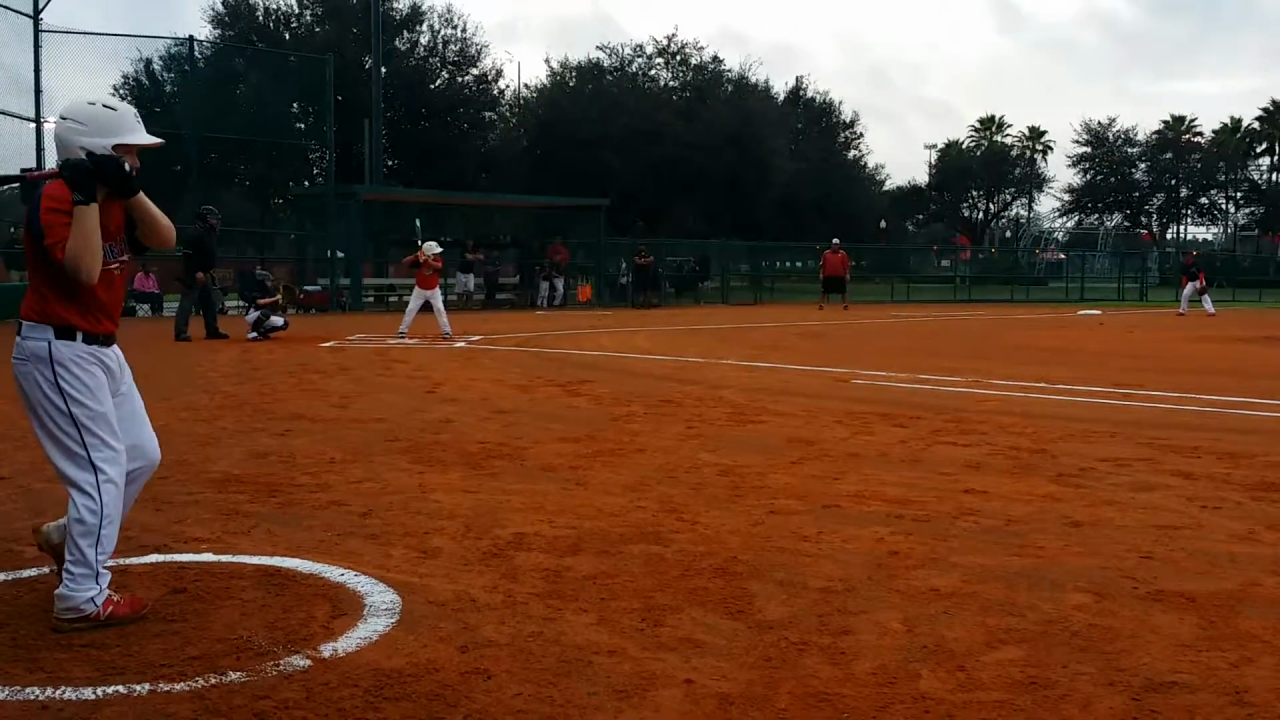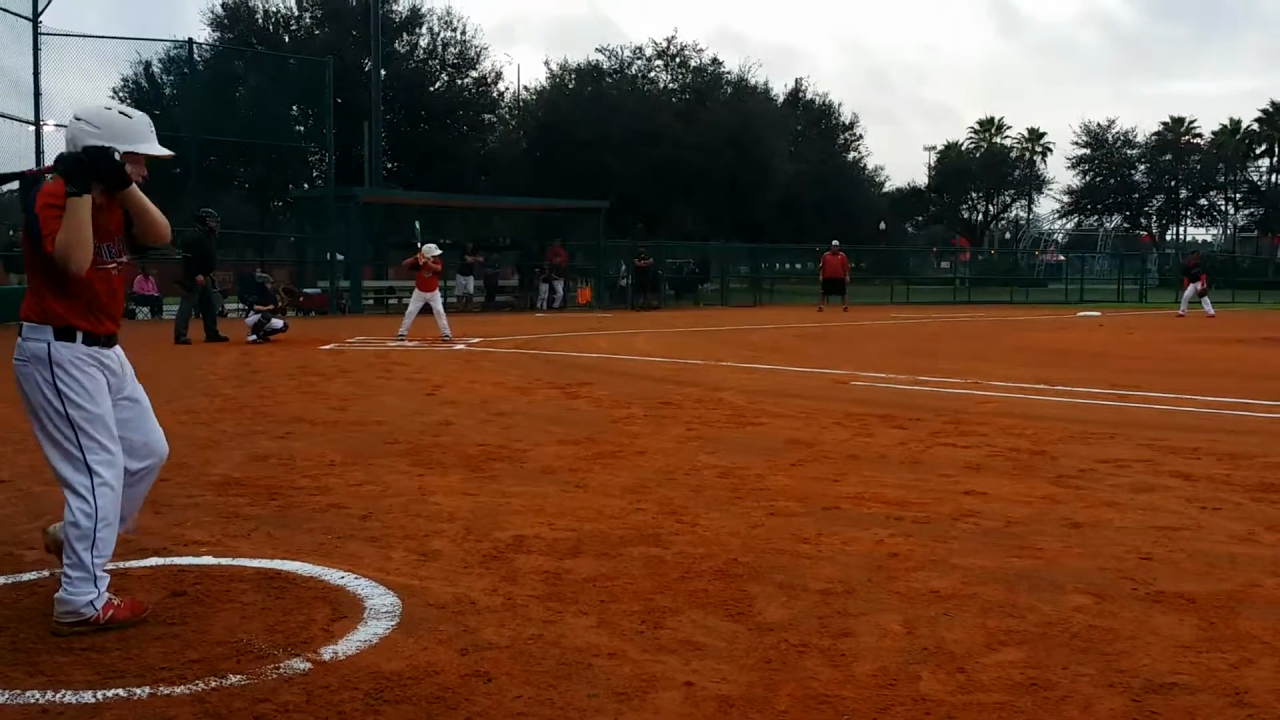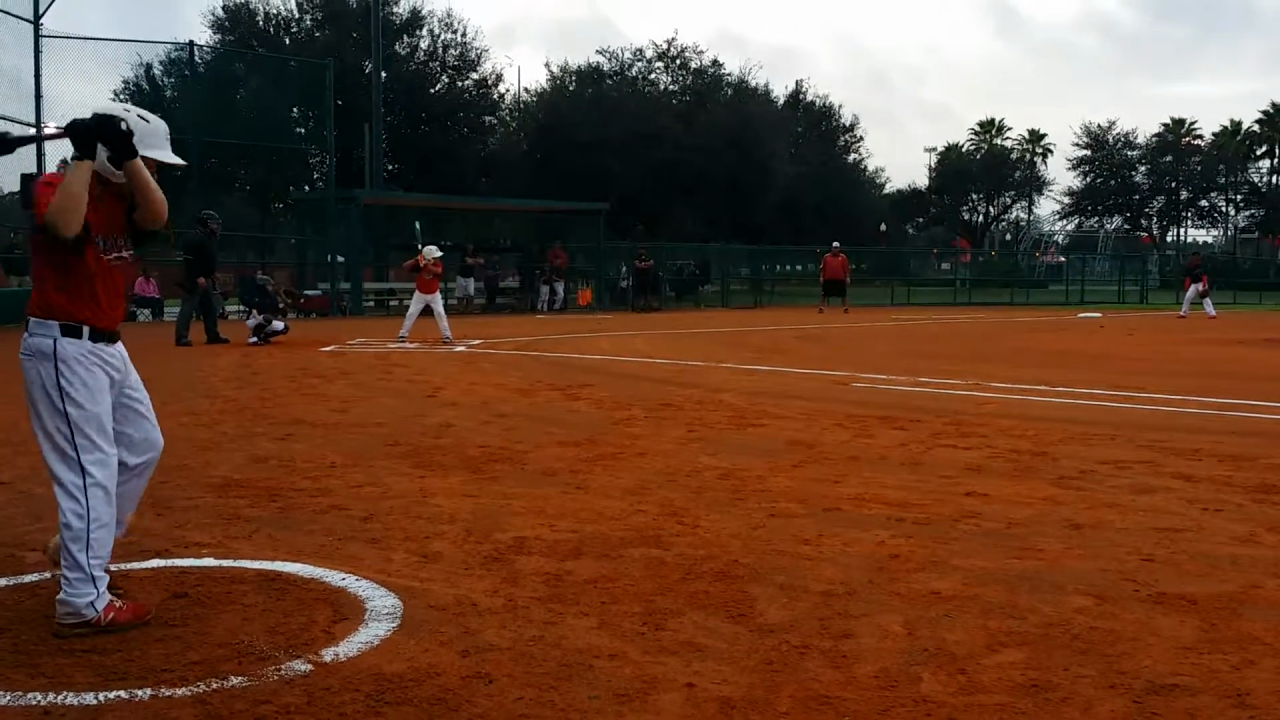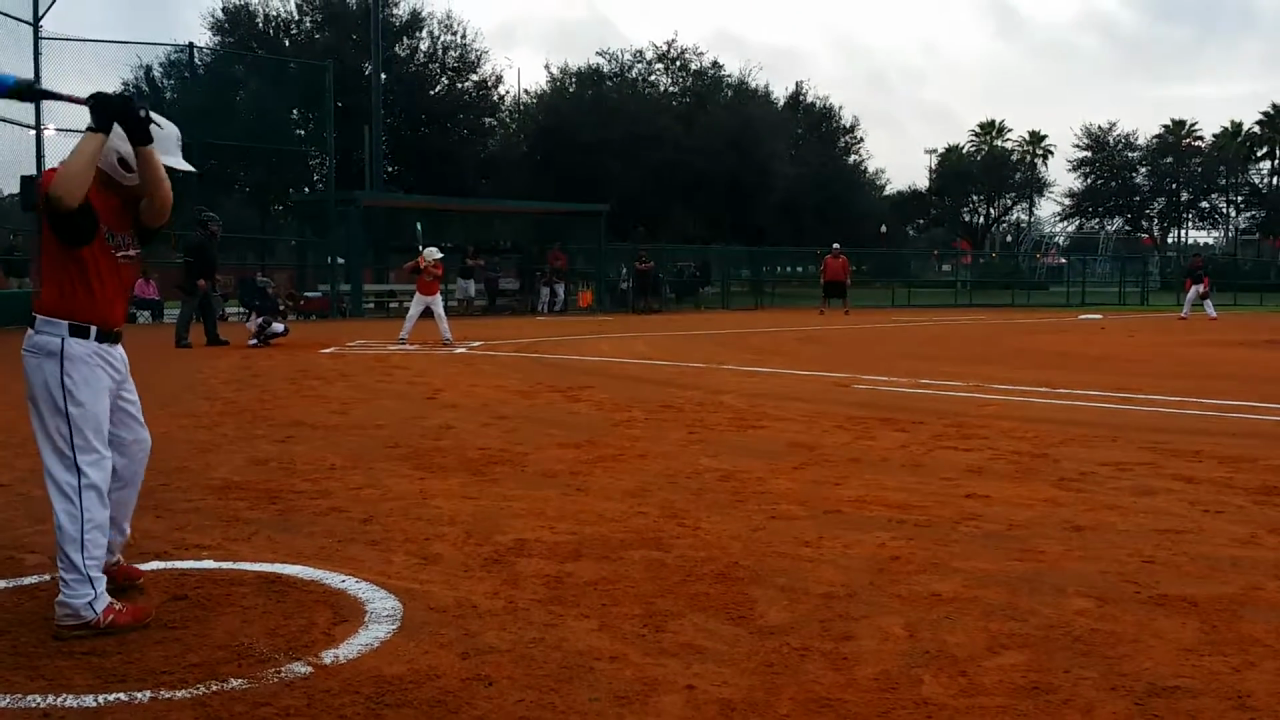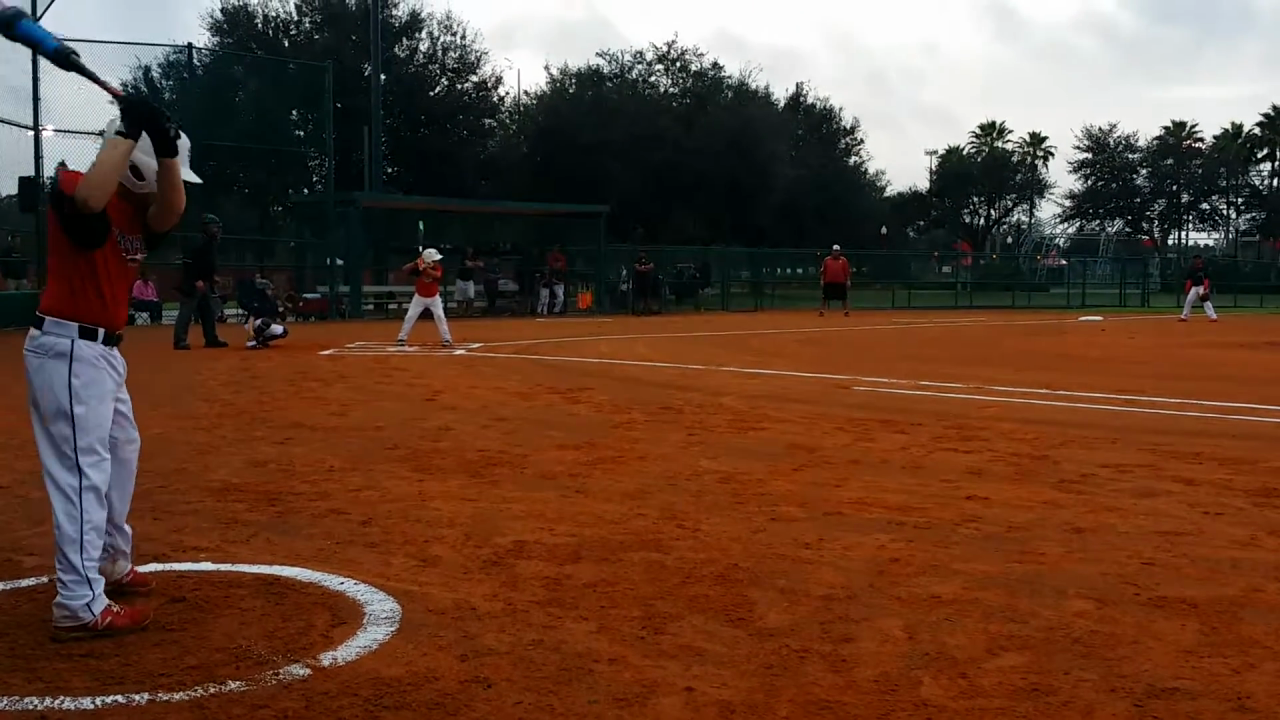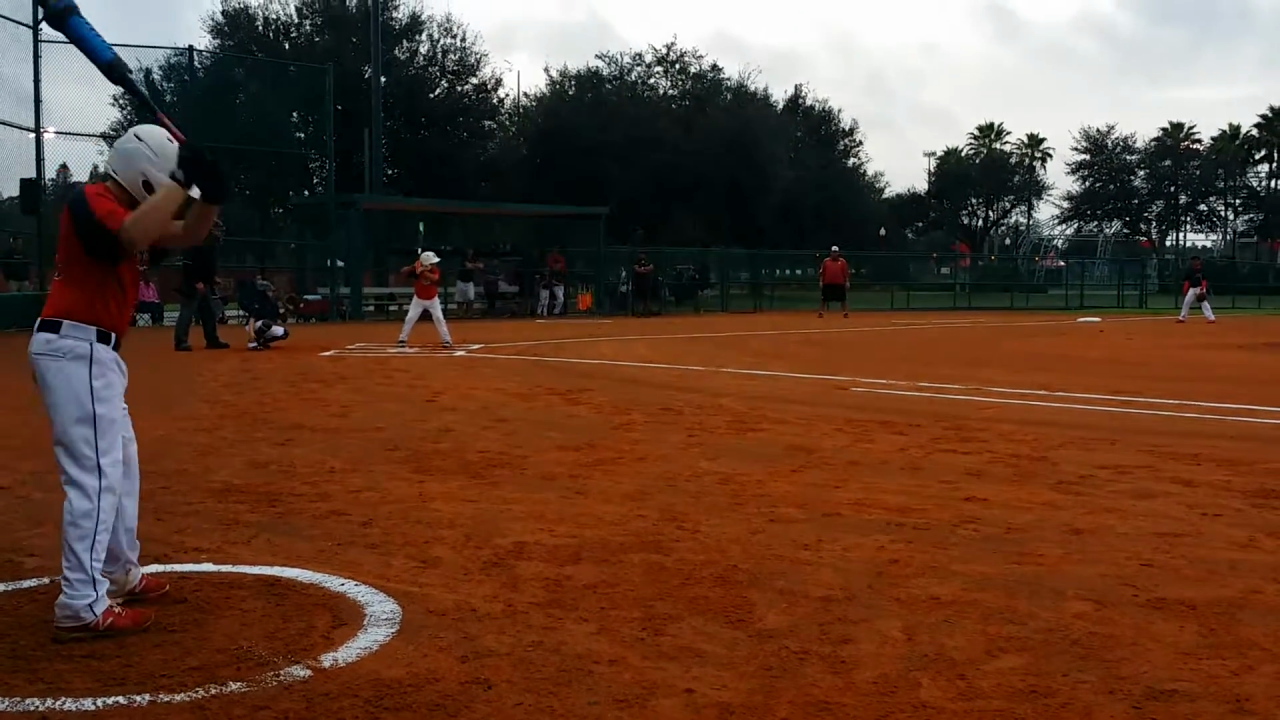
dt=0.1s
person 1, frame 1
left shoulder: (119, 206)
right shoulder: (53, 201)
left elbow: (165, 239)
right elbow: (86, 271)
left wrist: (125, 186)
right wrist: (87, 194)
left hip: (103, 349)
right hip: (57, 352)
left knee: (141, 455)
right knee: (101, 469)
left ankle: (70, 536)
right ankle: (82, 598)
person 1, frame 2
left shoulder: (116, 205)
right shoulder: (50, 199)
left elbow: (160, 235)
right elbow: (76, 264)
left wrist: (120, 184)
right wrist: (80, 188)
left hip: (104, 351)
right hip: (58, 354)
left knee: (148, 452)
right knee: (99, 472)
left ankle: (76, 538)
right ankle: (81, 602)
person 1, frame 3
left shoulder: (122, 200)
right shoulder: (54, 188)
left elbow: (157, 215)
right elbow: (64, 225)
left wrist: (127, 152)
right wrist: (84, 154)
left hip: (106, 346)
right hip: (61, 349)
left knee: (142, 447)
right knee: (88, 470)
left ankle: (82, 549)
right ankle: (83, 603)
person 1, frame 4
left shoulder: (129, 198)
right shoulder: (63, 181)
left elbow: (162, 207)
right elbow: (67, 195)
left wrist: (141, 141)
right wrist: (97, 130)
left hip: (106, 346)
right hip: (66, 348)
left knee: (130, 450)
right knee: (83, 471)
left ankle: (103, 553)
right ankle: (82, 604)
person 1, frame 5
left shoulder: (135, 210)
right shoulder: (72, 186)
left elbow: (172, 210)
right elbow: (93, 198)
left wrist: (167, 151)
right wrist: (129, 132)
left hip: (99, 349)
right hip: (66, 350)
left knee: (118, 453)
right knee: (81, 474)
left ankle: (108, 564)
right ankle: (79, 607)
person 1, frame 6
left shoulder: (126, 208)
right shoulder: (89, 199)
left elbow: (187, 234)
right elbow: (134, 235)
left wrist: (209, 196)
right wrist: (180, 178)
left hip: (90, 351)
right hip: (76, 349)
left knee: (118, 463)
right knee: (95, 476)
left ankle: (119, 574)
right ankle: (82, 608)
